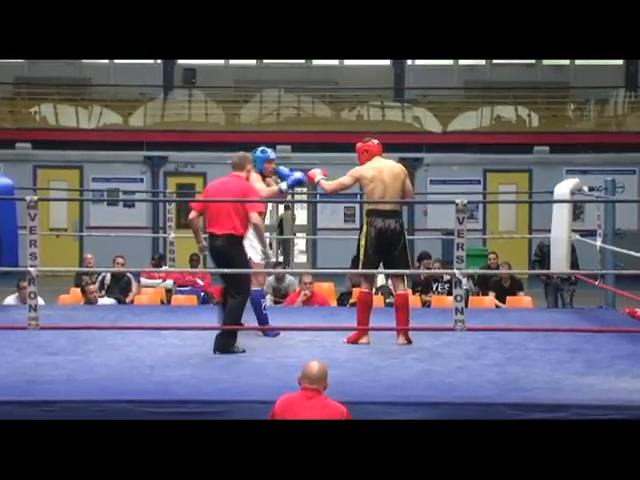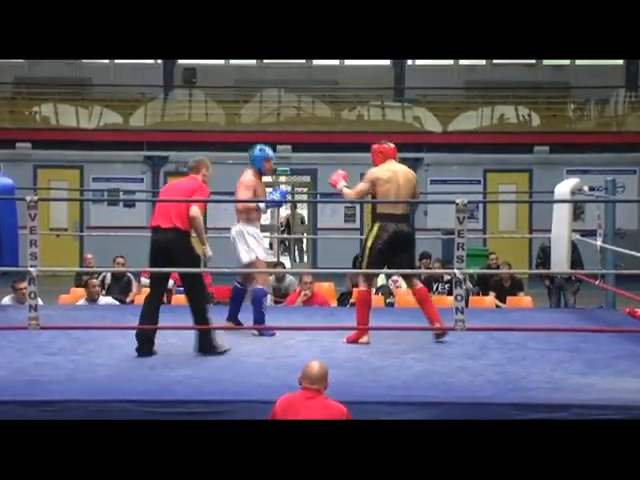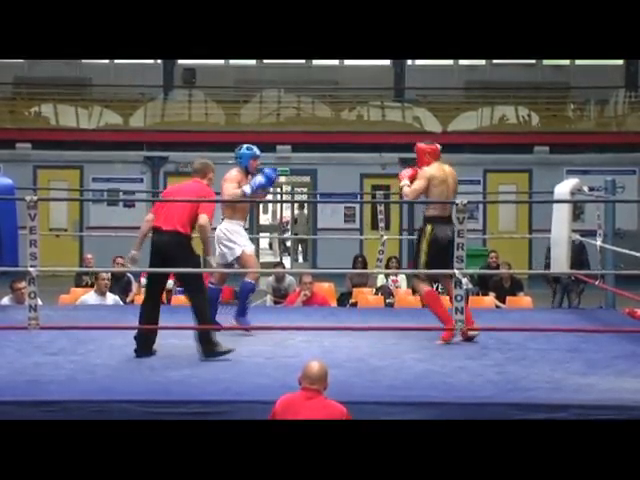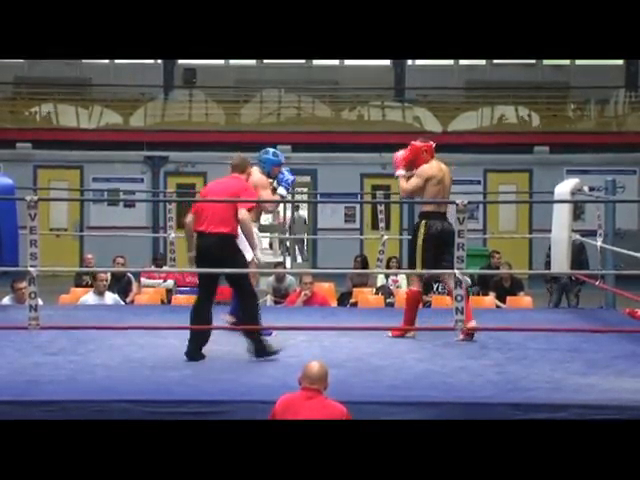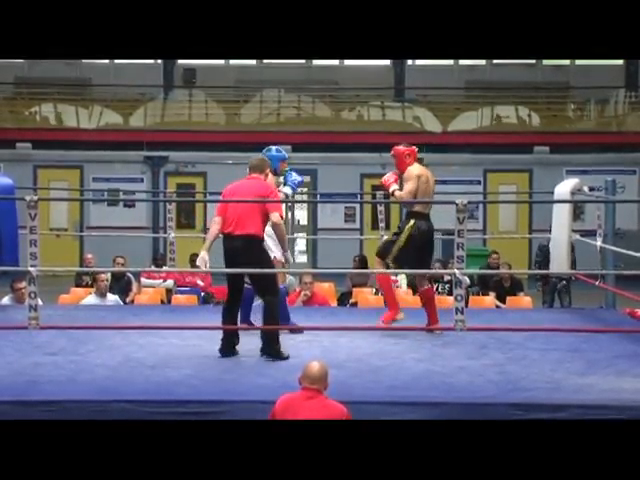
dt=0.5s
person 1, frame 1
left shoulder: (212, 186)
right shoulder: (248, 188)
left elbow: (193, 217)
right elbow: (255, 220)
left wrist: (200, 242)
right wrist: (264, 246)
left hip: (214, 242)
right hip: (232, 243)
left knee: (231, 288)
right knee: (240, 291)
left ankle: (230, 331)
right ankle: (225, 342)
person 1, frame 2
left shoulder: (168, 186)
right shoulder: (200, 187)
left elbow: (153, 219)
right elbow: (194, 214)
right wrist: (205, 244)
left hip: (157, 237)
right hip: (178, 238)
left knee: (155, 292)
right knee: (197, 291)
left ankle: (144, 343)
right ankle: (206, 342)
person 1, frame 3
left shoulder: (171, 188)
right shoulder: (206, 192)
left elbow: (149, 219)
right elbow: (202, 223)
left wrist: (136, 248)
right wrist: (208, 254)
left hip: (158, 240)
right hip: (178, 241)
left knee: (152, 294)
right knee: (197, 294)
left ankle: (143, 345)
right ankle: (208, 345)
person 1, frame 4
left shoulder: (210, 186)
right shoulder: (244, 188)
left elbow: (189, 221)
right elbow: (243, 217)
left wrist: (191, 250)
right wrist: (255, 248)
left hip: (203, 242)
right hip: (224, 242)
left knee: (204, 296)
right knee: (246, 294)
left ankle: (194, 348)
right ankle: (258, 344)
person 1, frame 5
left shoulder: (230, 188)
right shoulder: (268, 189)
left elbow: (217, 223)
right elbow: (276, 220)
left wrist: (205, 251)
right wrist: (285, 250)
left hip: (230, 244)
right hip: (251, 245)
left knee: (234, 296)
right knee: (271, 294)
left ankle: (228, 345)
right ankle: (271, 347)
person 2, frame 1
left shoulder: (361, 171)
right shoulder: (400, 169)
left elbow: (330, 188)
right elbow: (409, 196)
left wrist: (317, 177)
left hip: (374, 223)
right hip: (396, 223)
left knee: (367, 280)
right knee: (399, 280)
left ankle: (362, 333)
right ankle: (403, 333)
person 2, frame 2
left shoulder: (375, 173)
right shoulder: (410, 174)
left elbow: (353, 196)
right elbow: (413, 201)
left wrist: (339, 184)
left hip: (383, 226)
right hip: (405, 227)
left knee: (365, 279)
right knee: (412, 279)
left ankle: (361, 332)
right ankle: (437, 324)
person 2, frame 3
left shoulder: (426, 172)
right shoulder: (451, 173)
left elbow: (410, 196)
left wrist: (404, 181)
left hip: (433, 229)
right hip: (449, 228)
left knee: (421, 282)
right knee: (447, 280)
left ankle: (449, 327)
right ankle: (468, 327)
person 2, frame 4
left shoulder: (426, 170)
right shoulder: (444, 169)
left elbow: (404, 189)
left wrist: (400, 169)
right wrist: (409, 168)
left hip: (428, 224)
right hip: (444, 224)
left knee: (416, 277)
right knee: (448, 277)
left ankle: (406, 328)
right ankle: (467, 323)
person 2, frame 5
left shoulder: (411, 171)
right shoulder: (427, 173)
left elbow: (405, 198)
left wrist: (392, 187)
right wrist: (397, 185)
left hip: (413, 223)
right hip: (426, 225)
left knee: (380, 260)
right knee: (421, 277)
left ankle: (393, 310)
right ankle: (433, 322)
person 3, frame 1
left shoulder: (267, 179)
right shoulder: (253, 177)
left elbow: (281, 194)
right elbow: (264, 194)
left wrist: (286, 181)
right wrist: (287, 182)
left hip: (255, 231)
right hip: (249, 233)
left knee: (253, 278)
right knee: (258, 279)
right ankle: (264, 326)
person 3, frame 2
left shoulder: (257, 178)
right shoulder: (248, 178)
left elbow: (259, 200)
right elbow: (241, 205)
left wrist: (276, 196)
right wrist: (266, 202)
left hip: (250, 230)
right hip: (247, 230)
left knee: (246, 277)
right knee: (262, 278)
left ankle: (232, 318)
right ankle: (260, 324)
person 3, frame 3
left shoulder: (248, 177)
right shoulder: (233, 175)
left elbow: (258, 196)
right elbow: (227, 197)
left wrist: (265, 184)
right wrist: (251, 187)
left hip: (233, 229)
right hip: (230, 228)
left knee: (219, 277)
right knee: (254, 270)
right ankle: (241, 315)
person 3, frame 4
left shoulder: (255, 175)
right shoulder: (259, 178)
left elbow: (265, 199)
right elbow: (268, 206)
left wrist: (277, 185)
right wrist: (283, 188)
right knee: (251, 277)
left ankle: (234, 315)
person 3, frame 5
right shoulder: (268, 177)
left wrist: (283, 186)
right wrist: (288, 188)
right hip: (263, 228)
right knee: (278, 275)
left ankle: (245, 320)
right ankle: (284, 322)
